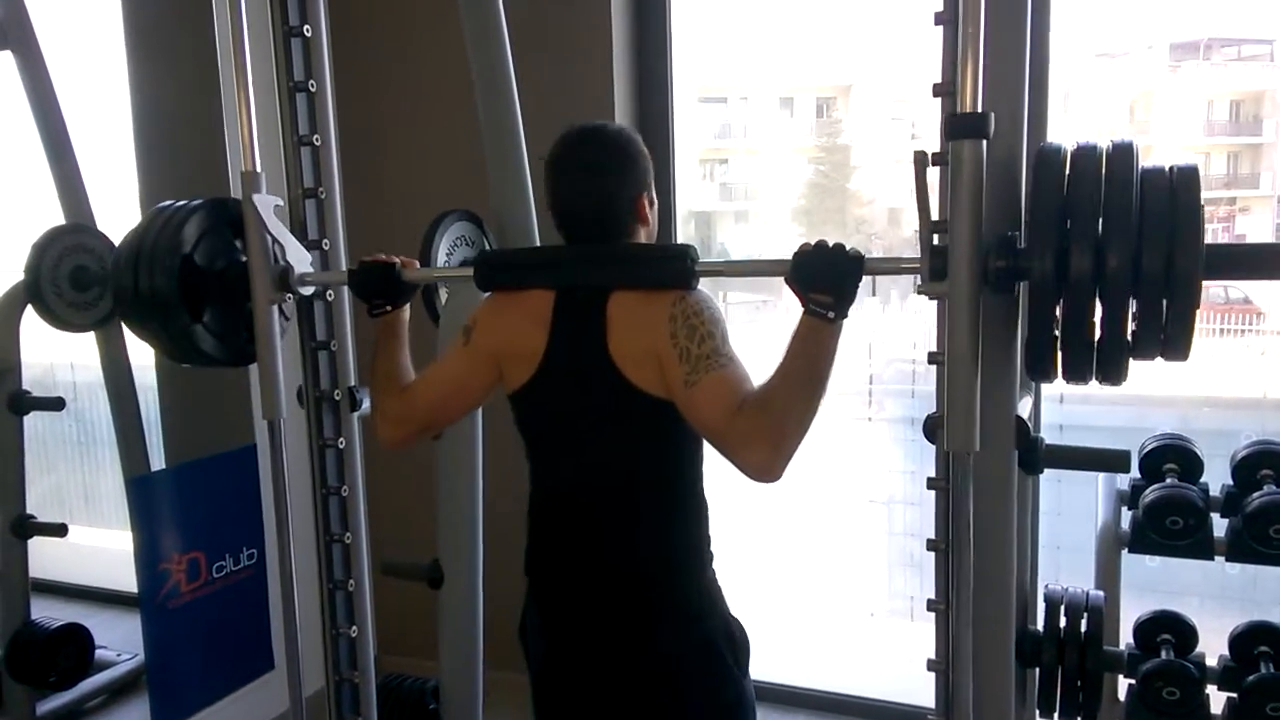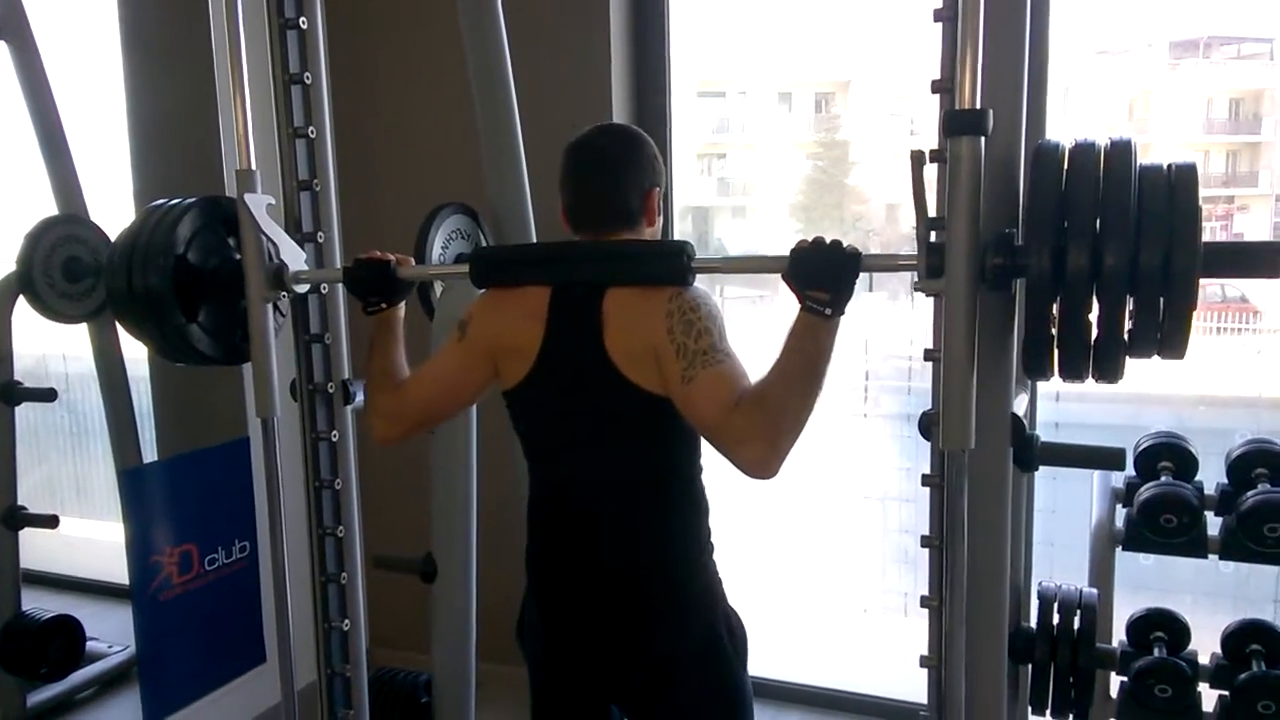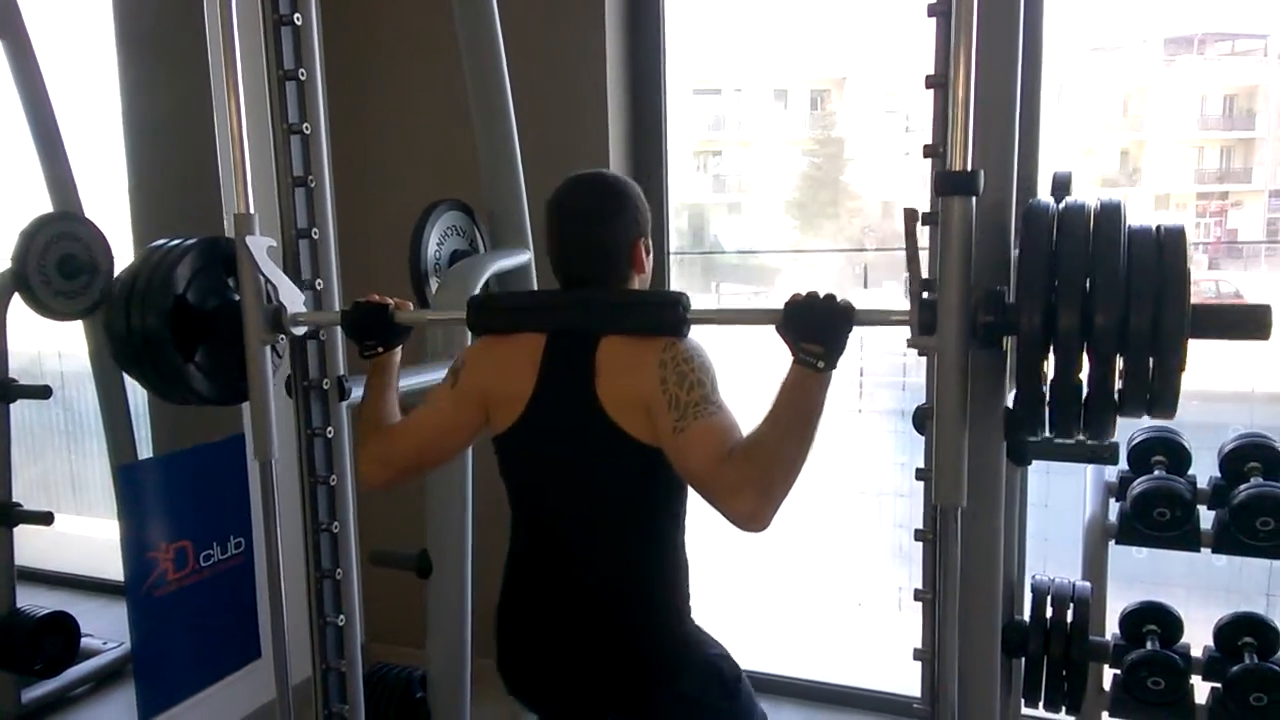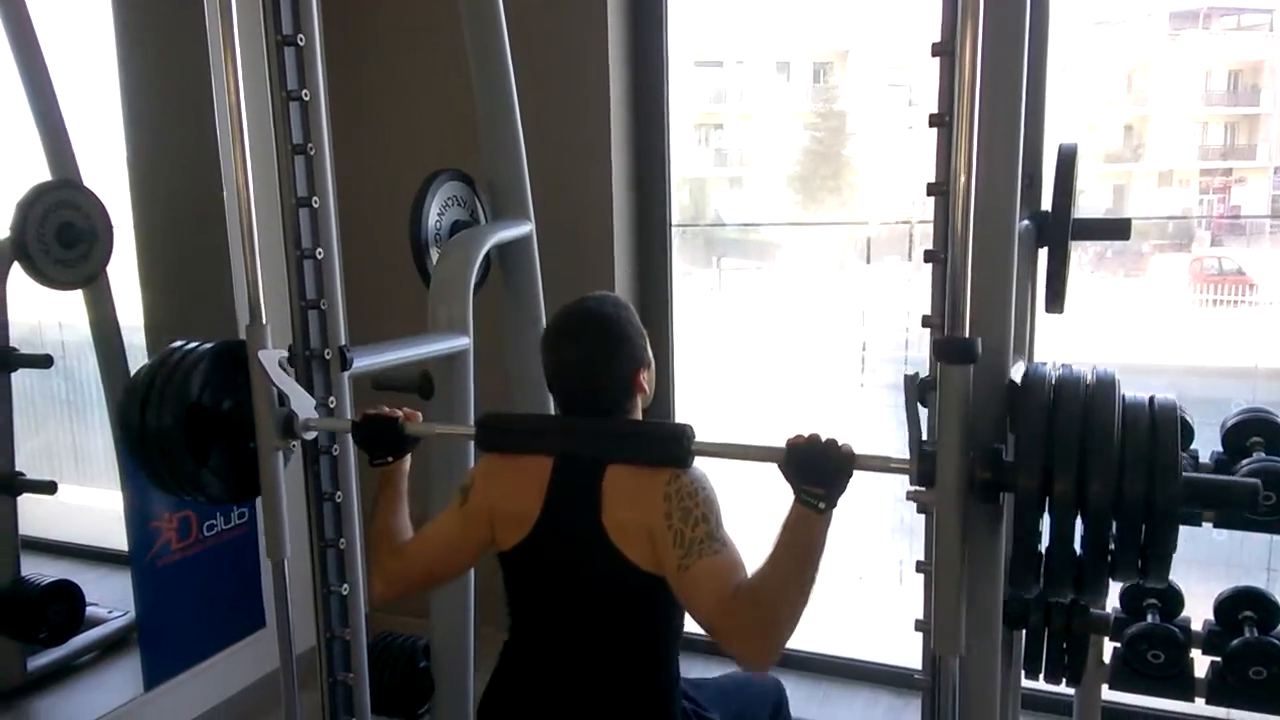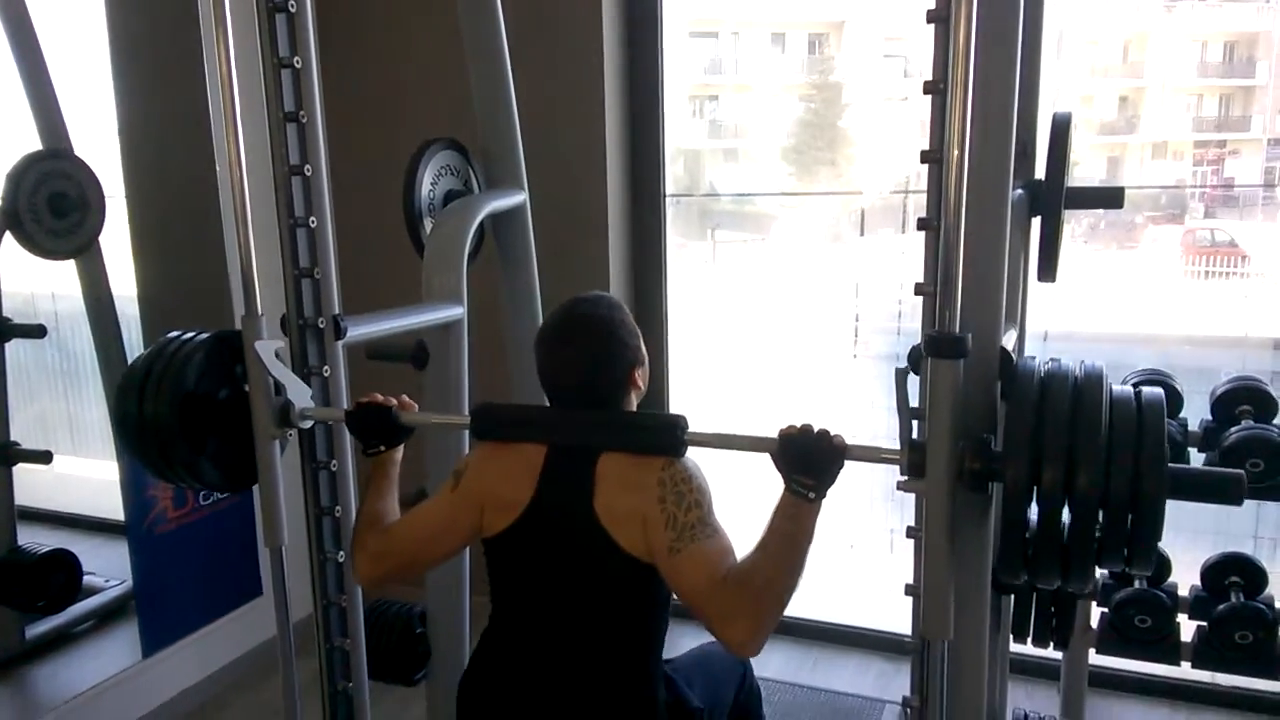
dt=0.5s
person 1, frame 1
left shoulder: (509, 312)
right shoulder: (669, 310)
left elbow: (397, 420)
right elbow: (761, 450)
left wrist: (391, 312)
right wrist: (822, 313)
left hip: (558, 605)
right hip: (668, 610)
person 1, frame 2
left shoulder: (506, 309)
right shoulder: (667, 307)
left elbow: (389, 417)
right elbow: (756, 446)
left wrist: (386, 310)
right wrist: (819, 310)
left hip: (558, 603)
right hip: (669, 608)
person 1, frame 3
left shoulder: (498, 355)
right shoulder: (659, 358)
left elbow: (378, 463)
right elbow: (747, 497)
left wrist: (382, 353)
right wrist: (811, 364)
left hip: (530, 651)
right hip: (642, 656)
person 1, frame 4
left shoulder: (504, 474)
right shoulder: (664, 487)
left elbow: (389, 578)
right elbow: (753, 642)
left wrist: (393, 462)
right wrist: (812, 503)
person 1, frame 5
left shoulder: (496, 463)
right shoulder: (657, 477)
left elbow: (373, 561)
right elbow: (740, 627)
left wrist: (385, 452)
right wrist: (802, 493)
right knee: (727, 670)
